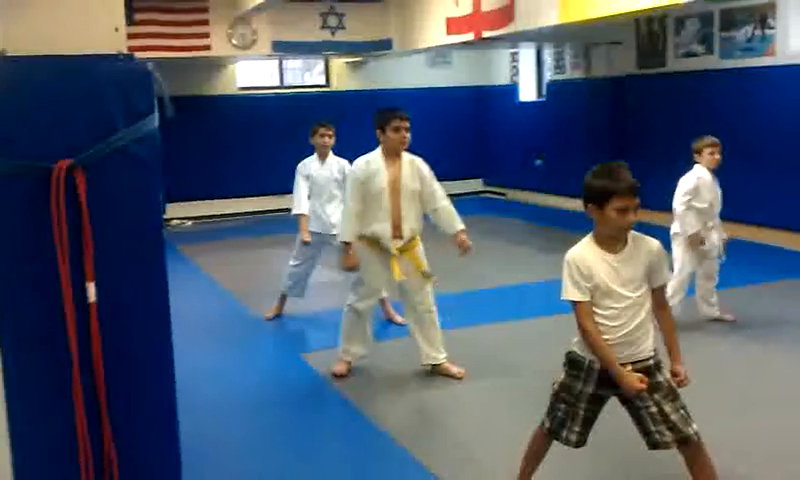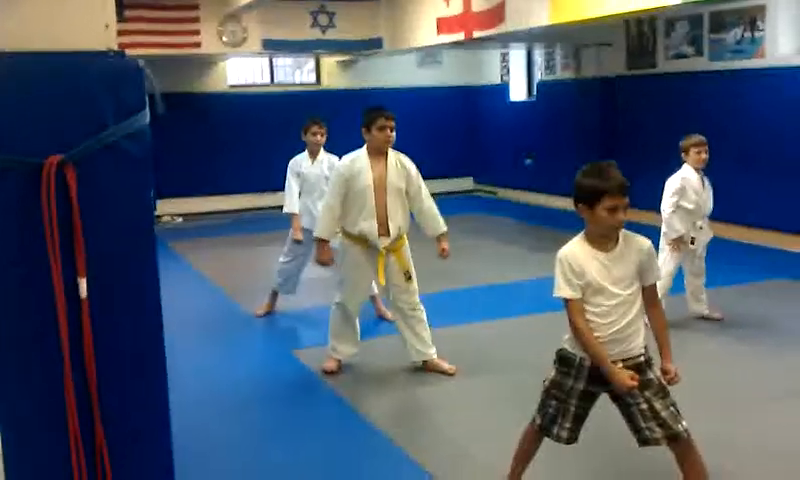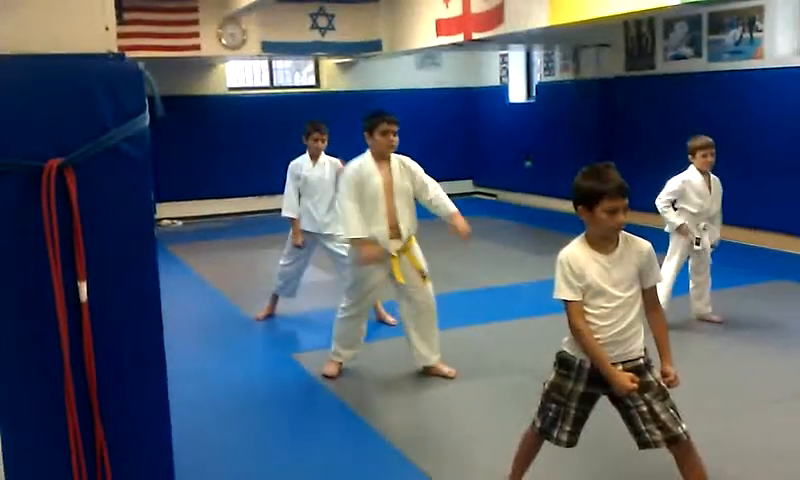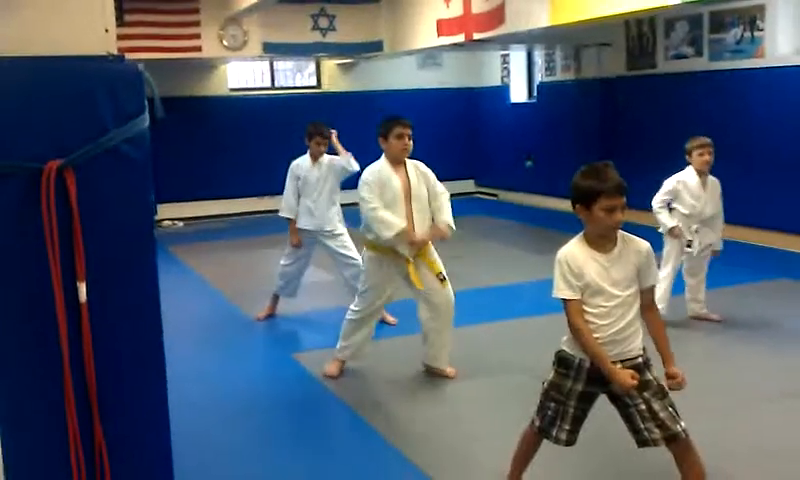
dt=0.3s
person 1, frame 1
left shoulder: (651, 249)
right shoulder: (578, 258)
left elbow: (661, 307)
right elbow: (586, 325)
left wrist: (676, 360)
right wrist: (620, 374)
left hip: (642, 361)
right hip: (591, 361)
left knee: (689, 439)
right knee: (551, 428)
person 1, frame 2
left shoulder: (642, 248)
right shoulder: (570, 256)
left elbow: (653, 305)
right elbow: (578, 322)
left wrist: (666, 358)
right wrist: (611, 371)
left hip: (633, 358)
right hip: (582, 358)
left knee: (679, 436)
right knee: (541, 425)
person 1, frame 3
left shoulder: (642, 250)
right shoulder: (570, 258)
left elbow: (652, 308)
right elbow: (577, 324)
left wrist: (666, 361)
right wrist: (611, 373)
left hip: (632, 360)
right hip: (582, 360)
left knee: (678, 438)
right knee: (540, 429)
person 1, frame 4
left shoulder: (640, 250)
right shoulder: (569, 257)
left elbow: (650, 310)
right elbow: (576, 323)
left wrist: (669, 362)
right wrist: (612, 371)
left hip: (631, 359)
right hip: (581, 360)
left knee: (678, 437)
right knee: (539, 428)
person 2, frame 1
left shoulder: (417, 166)
right shoulder: (363, 167)
left elbow: (437, 202)
right elbow: (352, 209)
left wrist: (458, 231)
right wrist: (348, 248)
left hip: (408, 246)
right hip: (372, 247)
left knee: (422, 302)
right knee: (359, 302)
left ankle: (436, 359)
right ankle: (347, 356)
person 2, frame 2
left shoulder: (403, 164)
right shoulder: (349, 165)
left elbow: (422, 202)
right elbow: (332, 205)
left wrist: (441, 235)
right wrist: (322, 243)
left hip: (395, 245)
right hip: (358, 245)
left knee: (408, 300)
right knee: (347, 301)
left ankle: (426, 356)
right ankle: (337, 353)
person 2, frame 3
left shoulder: (406, 165)
right shoulder: (355, 170)
left elbow: (431, 190)
right elbow: (349, 209)
left wrist: (455, 215)
right wrist: (361, 243)
left hip: (404, 247)
right hip: (370, 249)
left knee: (421, 301)
right knee: (353, 304)
left ankle: (429, 361)
right ankle: (338, 357)
person 2, frame 4
left shoulder: (420, 170)
right shoulder: (372, 175)
left elbow: (440, 196)
right elbow: (373, 213)
left wrist: (443, 224)
right wrist: (408, 235)
left hip: (421, 252)
right hip: (384, 254)
left knee: (441, 301)
right knee: (366, 306)
left ankle: (435, 361)
right ankle: (340, 356)
person 3, frame 1
left shoulder: (342, 165)
right shoulder: (304, 166)
right elbow: (301, 198)
right wrist: (304, 230)
left hip: (340, 225)
right hip: (314, 226)
right knee: (299, 265)
left ankle: (388, 309)
right ankle: (280, 305)
person 3, frame 2
left shoulder: (333, 162)
right shoulder: (295, 163)
right elbow: (292, 196)
right wrist: (296, 228)
right hip: (305, 222)
right knee: (289, 262)
left ankle: (379, 306)
right ankle: (271, 302)
person 3, frame 3
left shoulder: (334, 164)
right shoulder: (296, 166)
right elbow: (291, 200)
right wrist: (296, 231)
left hip: (331, 226)
right hip: (304, 227)
right knee: (289, 265)
left ankle: (378, 310)
right ankle: (272, 305)
person 3, frame 4
left shoulder: (333, 163)
right shoulder: (297, 166)
left elbow: (353, 167)
right elbow: (290, 200)
left wrist: (336, 143)
right wrist: (293, 231)
left hip: (331, 226)
right hip: (305, 226)
left knee: (354, 263)
right knee: (290, 265)
left ankle: (378, 309)
right ankle: (272, 305)
person 4, frame 1
left shoulder: (712, 180)
right shoulder: (693, 178)
right elbow: (679, 206)
left wrist: (719, 234)
right wrist: (692, 231)
left hip: (706, 234)
right hip: (688, 233)
left knee: (709, 273)
right knee: (683, 275)
left ankle: (711, 311)
person 4, frame 2
left shoulder: (704, 180)
right shoulder: (679, 179)
left elbow: (703, 210)
right elbow: (667, 208)
left wrist: (704, 231)
right wrist: (676, 234)
left hip: (697, 233)
right hip: (678, 232)
left knee: (697, 272)
right knee: (665, 273)
left ankle: (700, 309)
person 4, frame 3
left shoulder: (715, 182)
right shoulder: (683, 180)
left elbow: (717, 211)
right elbow: (662, 201)
left wrist: (715, 235)
right wrist: (677, 223)
left hip: (704, 233)
right hip: (684, 232)
left knee: (702, 273)
right knee: (670, 271)
left ankle: (702, 310)
person 4, frame 4
left shoulder: (714, 183)
right shoulder: (679, 180)
left elbow: (717, 214)
right elbow: (657, 202)
left wrist: (717, 242)
right wrist: (670, 225)
left hip: (701, 235)
right hip: (679, 233)
left knee: (697, 274)
right knee: (667, 272)
left ankle: (698, 309)
